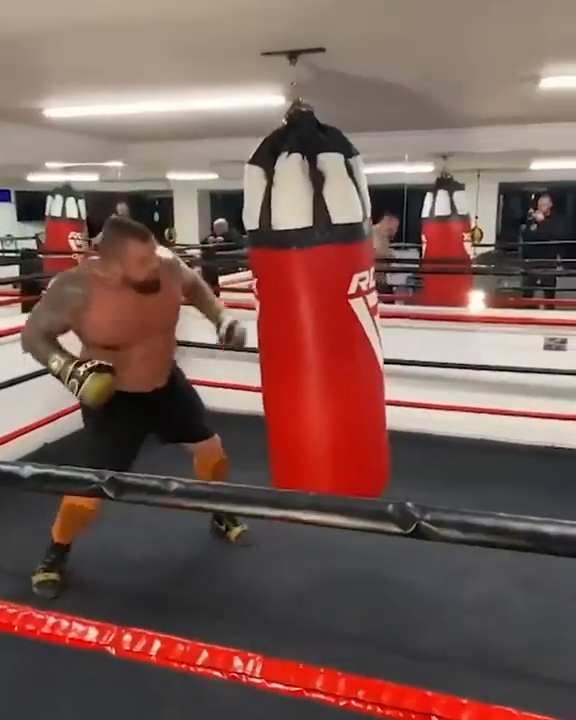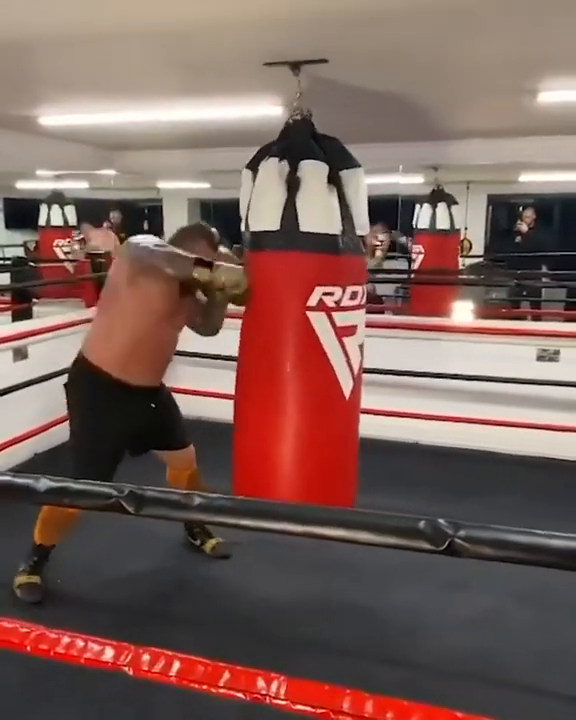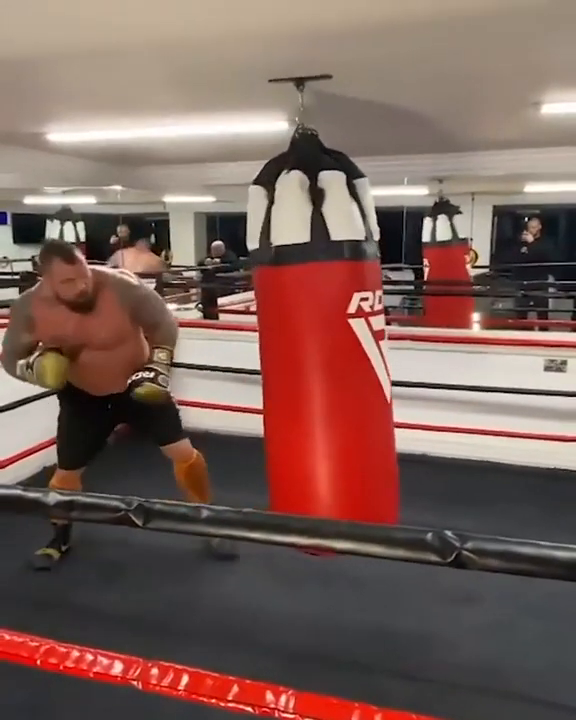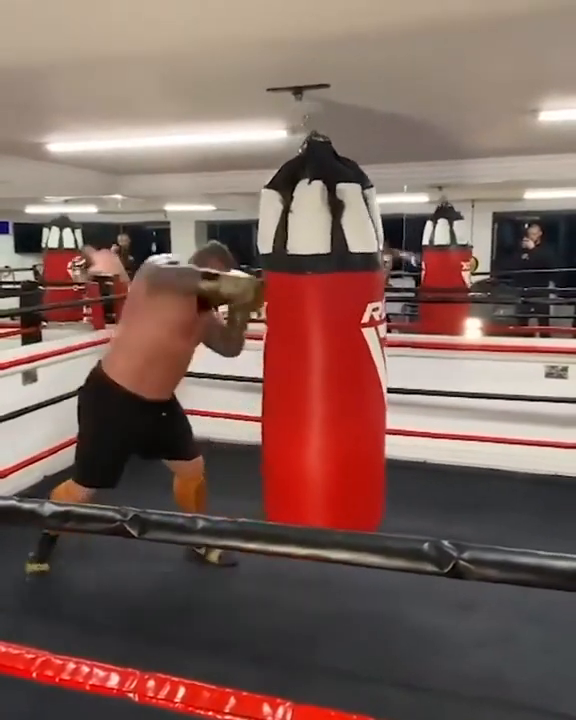
dt=1s
person 1, frame 1
left shoulder: (166, 265)
right shoulder: (76, 288)
left elbow: (195, 287)
right elbow: (34, 336)
left wrist: (223, 319)
right wrist: (71, 370)
left hip: (166, 383)
right hip: (109, 396)
left knee: (211, 446)
left ankle: (221, 516)
right ankle: (55, 555)
person 1, frame 2
left shoulder: (183, 286)
right shoulder: (141, 252)
left elbow: (209, 324)
right elbow: (153, 256)
left wrist: (222, 290)
right wrist: (213, 271)
left hip: (148, 388)
right hip: (100, 387)
left knee: (184, 458)
left ankle: (195, 530)
right ankle: (35, 559)
person 1, frame 3
left shoulder: (120, 286)
right shoulder: (30, 308)
left elbow: (164, 323)
left wrist: (157, 367)
right wrist: (36, 369)
left hip: (138, 383)
right hip: (82, 395)
left knee: (182, 451)
right knee: (68, 471)
right ankle: (60, 536)
person 1, frame 4
left shoulder: (204, 309)
right shoulder: (164, 272)
left elbow: (229, 347)
right elbow: (165, 276)
left wrist: (239, 310)
right wrist: (218, 282)
left hip: (159, 402)
right hip: (113, 398)
left knee: (192, 470)
right knee: (85, 486)
right ankle: (46, 541)
